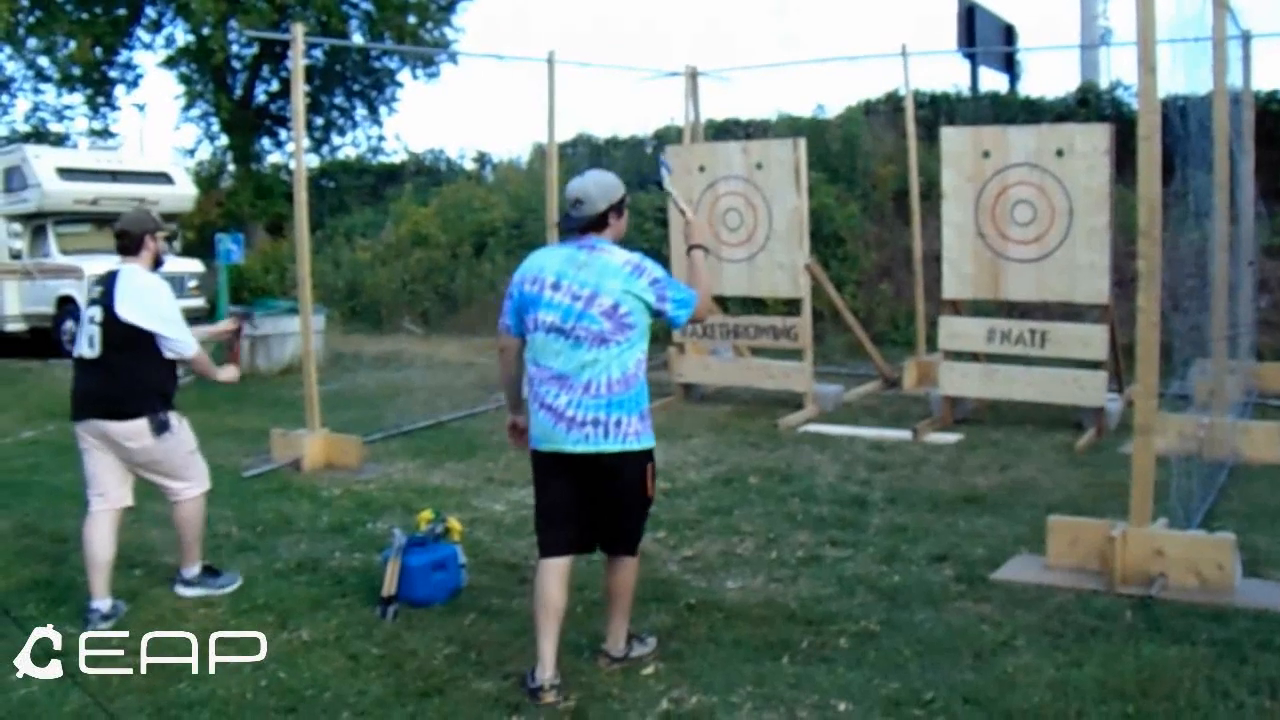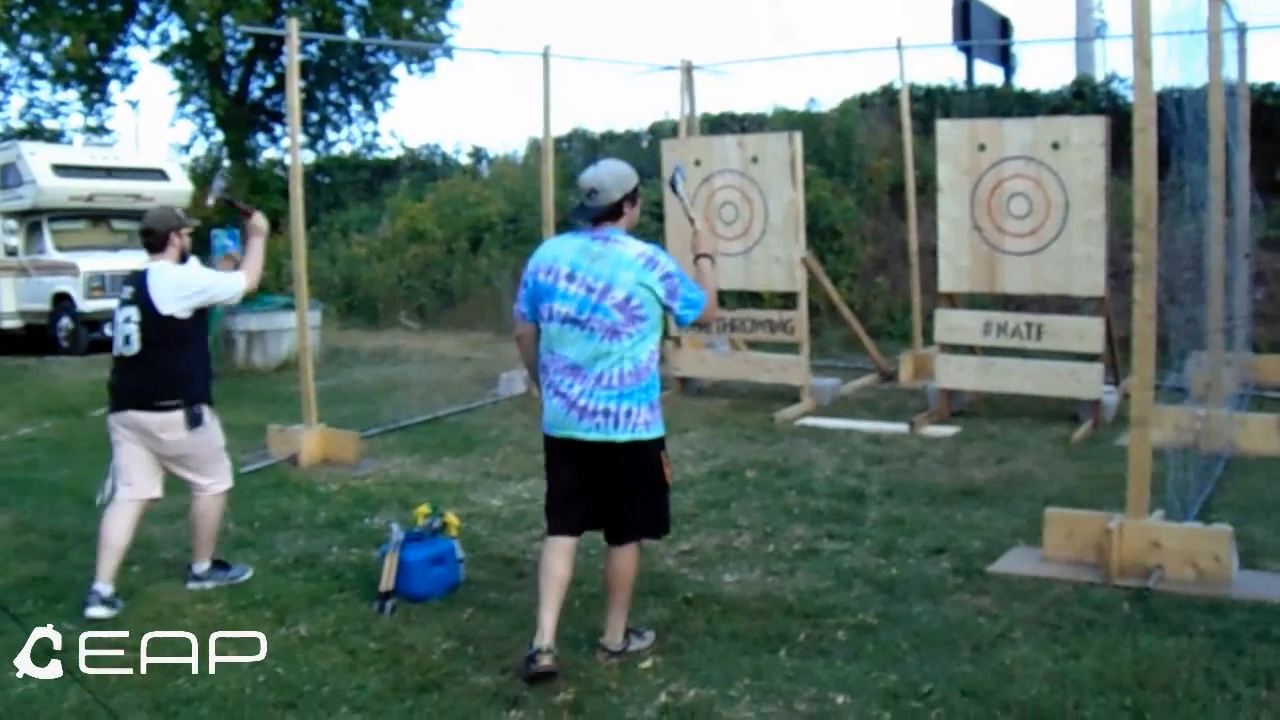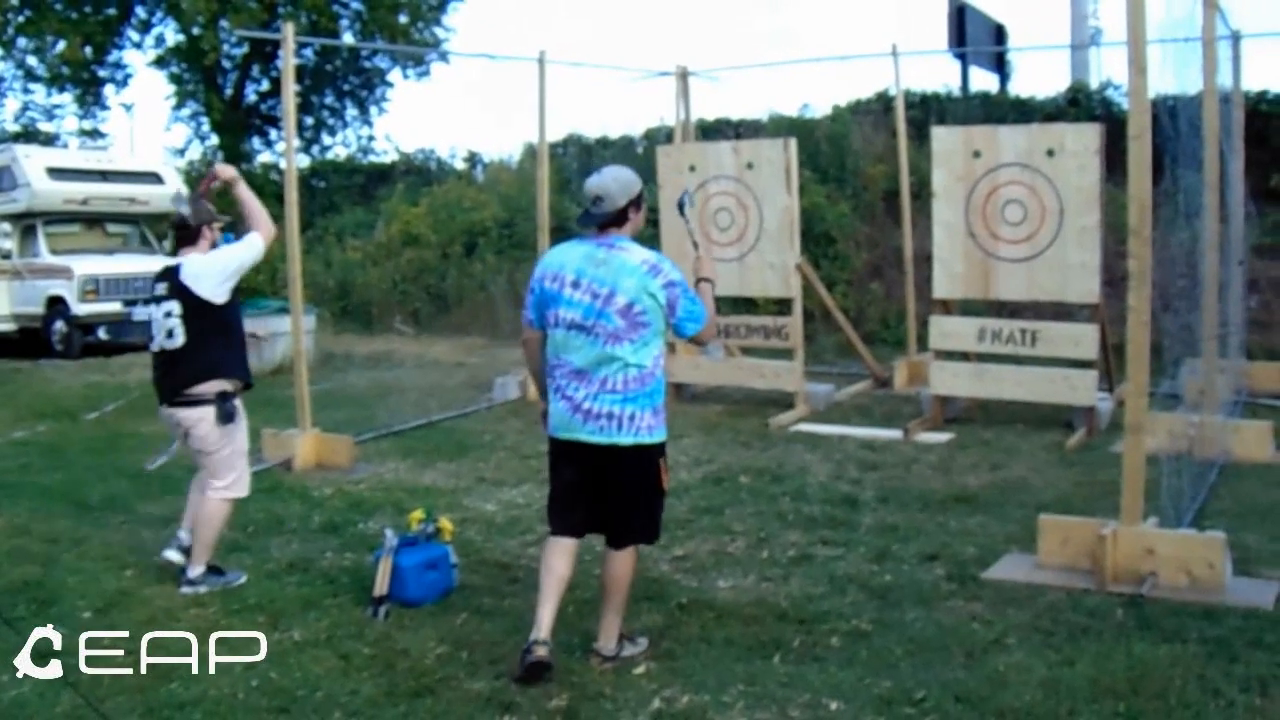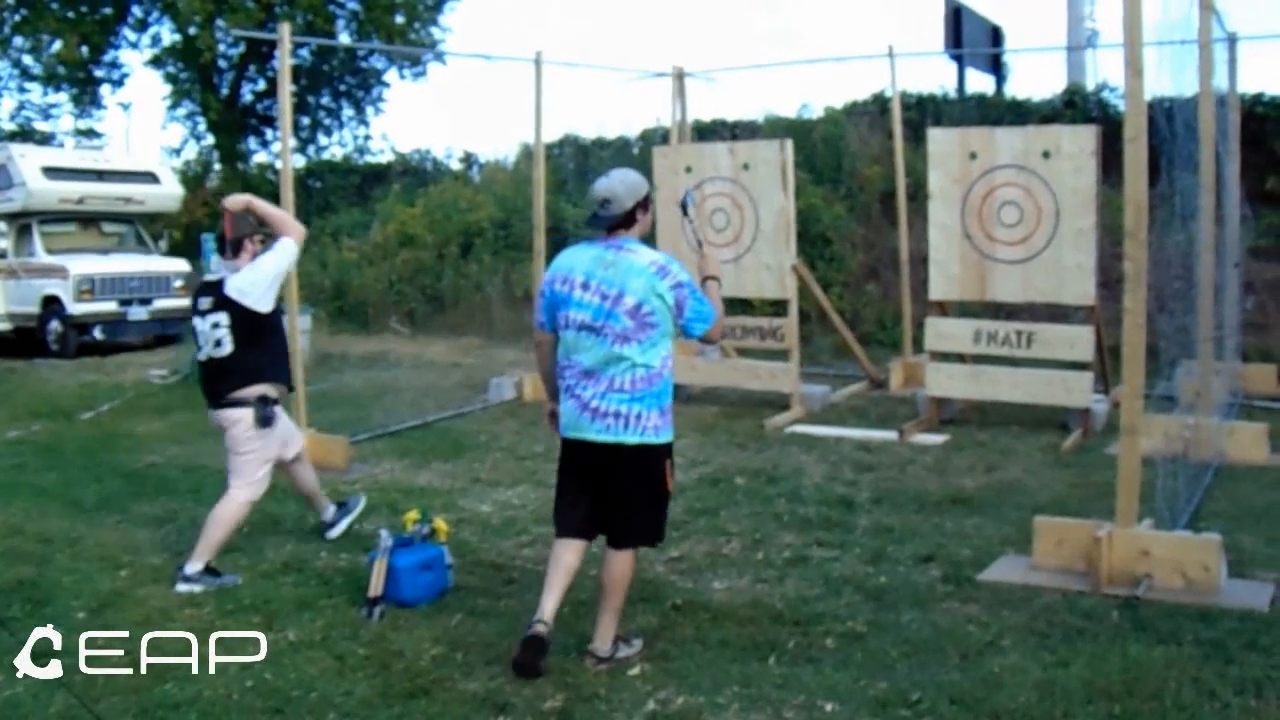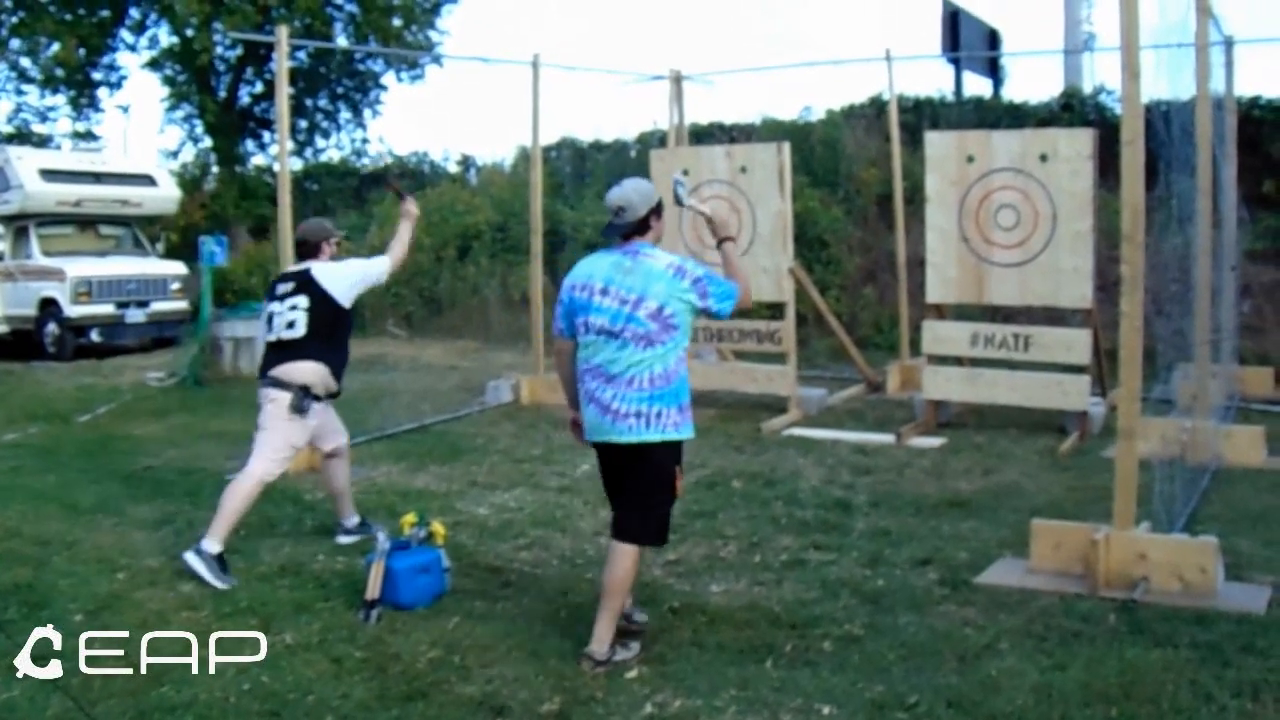
dt=0.3s
person 1, frame 1
left shoulder: (532, 267)
right shoulder: (637, 272)
left elbow: (508, 347)
right elbow: (699, 308)
left wrist: (515, 408)
right wrist: (696, 250)
left hip: (550, 435)
right hip: (619, 436)
left knee: (554, 551)
right knee: (621, 544)
left ankle: (545, 672)
right ankle: (617, 644)
person 1, frame 2
left shoulder: (547, 255)
right shoulder: (650, 263)
left elbow: (524, 333)
right elbow: (705, 312)
left wrist: (543, 387)
right wrist: (704, 258)
left hip: (564, 421)
right hip: (629, 424)
left knee: (561, 529)
right knee: (624, 534)
left ankle: (544, 641)
right ankle: (615, 637)
person 1, frame 3
left shoulder: (554, 261)
right shoulder: (655, 270)
left elbow: (531, 339)
right elbow: (703, 333)
left wrist: (546, 396)
right wrist: (705, 281)
left hip: (569, 424)
right hip: (632, 428)
left knee: (564, 530)
right knee: (622, 539)
left ankle: (540, 637)
right ankle: (609, 643)
person 1, frame 4
left shoulder: (564, 264)
right shoulder: (663, 272)
left elbow: (543, 341)
right elbow: (712, 331)
left wrist: (554, 398)
right wrist: (710, 278)
left hip: (579, 423)
right hip: (640, 428)
left knee: (572, 530)
right knee: (623, 539)
left ankle: (543, 618)
right ankle: (604, 643)
person 1, frame 5
left shoulder: (582, 272)
right shoulder: (680, 276)
left elbow: (562, 349)
right elbow: (742, 297)
left wrist: (575, 405)
right wrist: (724, 239)
left hip: (602, 421)
right hip: (653, 425)
left knee: (633, 513)
right knee: (631, 532)
left ankle: (621, 608)
right ankle: (601, 644)
person 2, frame 1
left shoulder: (105, 286)
right shoulder: (148, 286)
right elbow: (183, 349)
left wrist: (213, 331)
right wrist: (216, 372)
left hip: (91, 415)
right hip: (138, 417)
left knee: (103, 504)
right knee: (191, 482)
left ankle: (100, 606)
right ankle: (192, 574)
person 2, frame 2
left shoulder: (134, 283)
right shoulder: (178, 279)
right elbow: (245, 281)
left wrist: (218, 274)
right wrist: (257, 236)
left hip: (127, 409)
right hip: (174, 411)
left knee: (127, 496)
right knee: (212, 481)
left ankle: (101, 590)
right ankle: (203, 568)
person 2, frame 3
left shoulder: (164, 280)
right shoulder: (209, 270)
right elbow: (265, 231)
right wrist: (234, 181)
left hip: (176, 400)
right hip: (210, 403)
left knee: (216, 474)
right knee: (222, 486)
left ankle: (183, 541)
right ankle: (197, 572)
person 2, frame 4
left shoulder: (206, 291)
right shoulder: (251, 282)
right elbow: (295, 233)
right wrist: (251, 203)
left hip: (231, 401)
right hip: (251, 407)
left knee: (294, 452)
right knee: (243, 490)
left ankle: (328, 515)
right ankle: (194, 571)
person 2, frame 5
left shoulder: (281, 285)
right shoulder: (340, 275)
left elbow: (275, 335)
right elbow: (392, 259)
right wrist: (407, 218)
left hip: (303, 392)
right hip: (297, 393)
left knee: (336, 448)
right knee: (261, 470)
left ankle: (350, 523)
right ankle: (209, 550)
